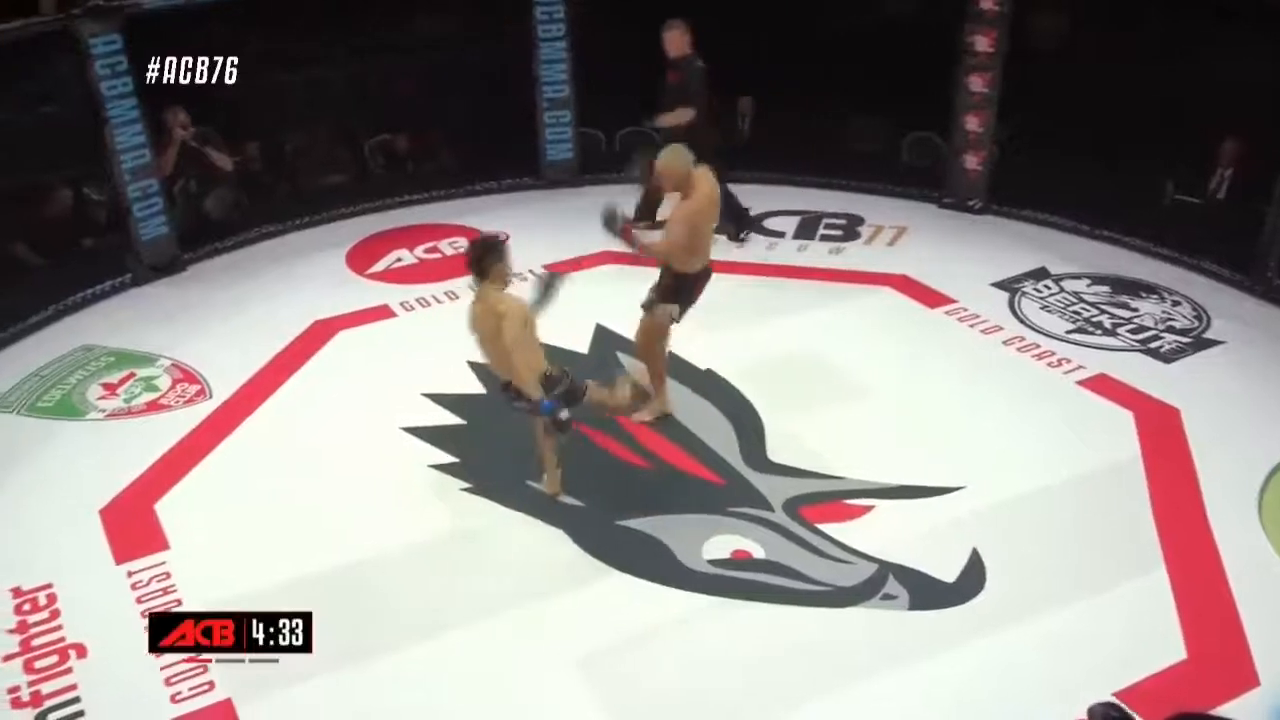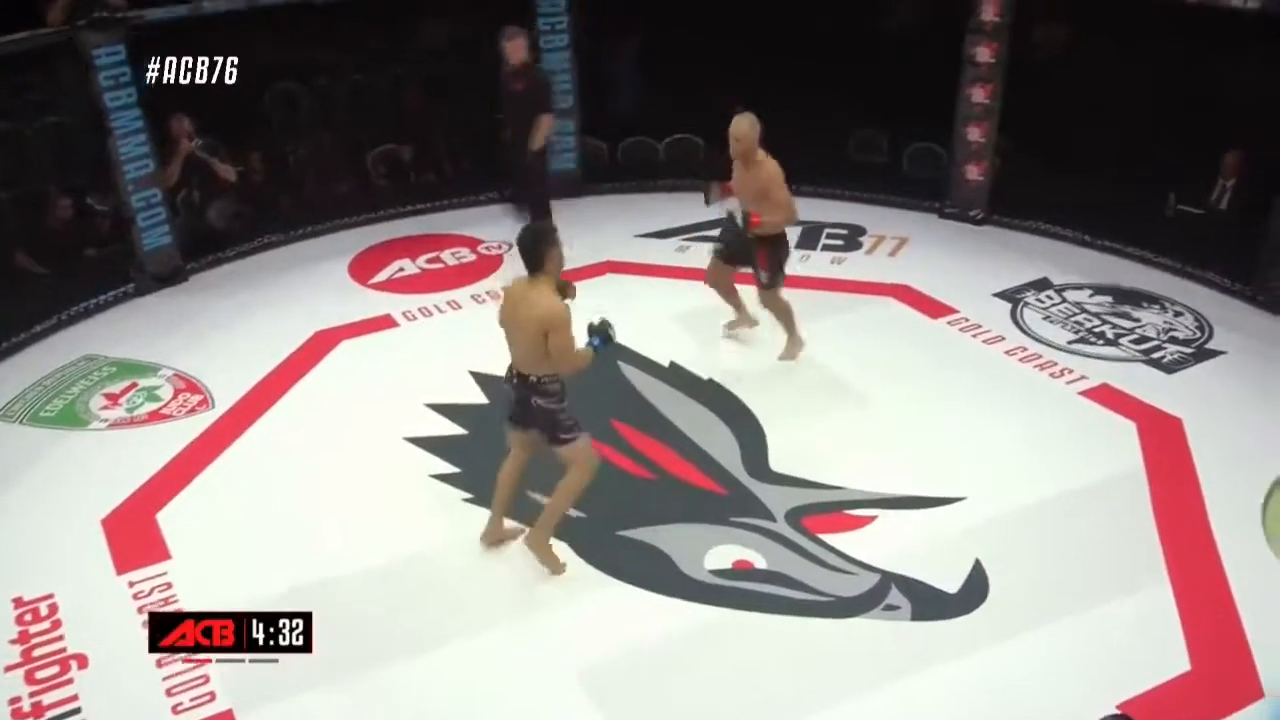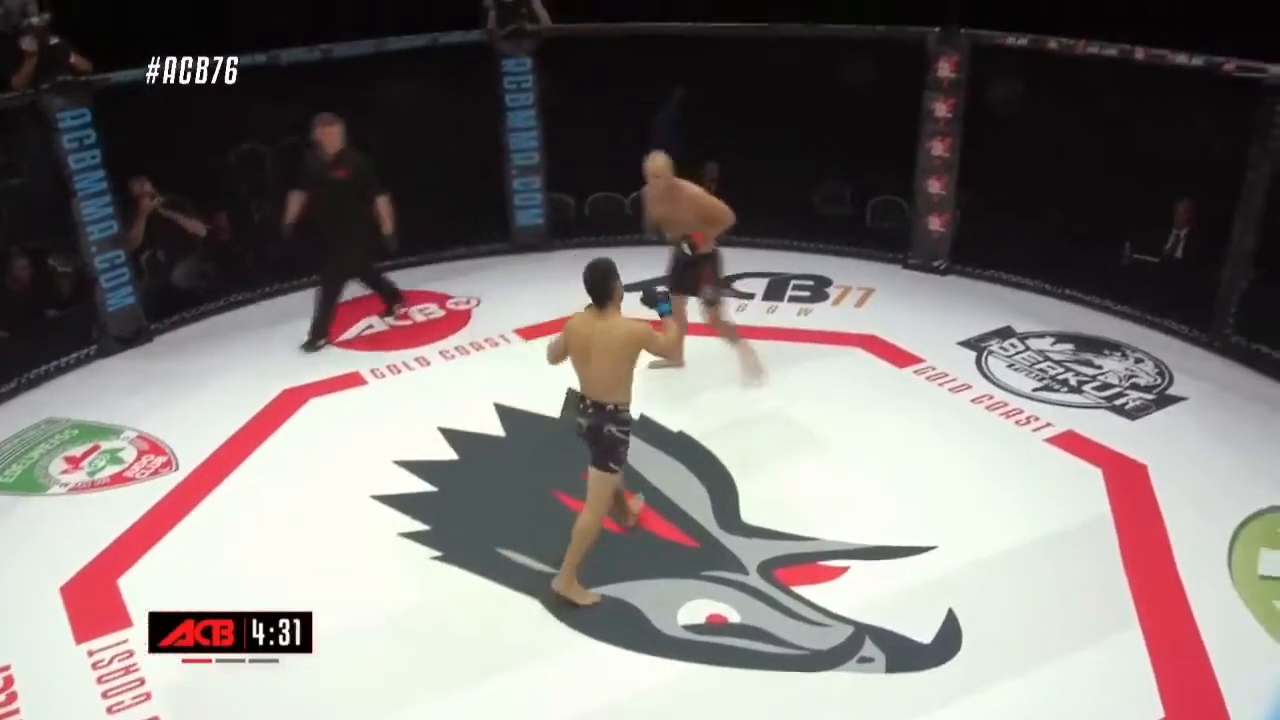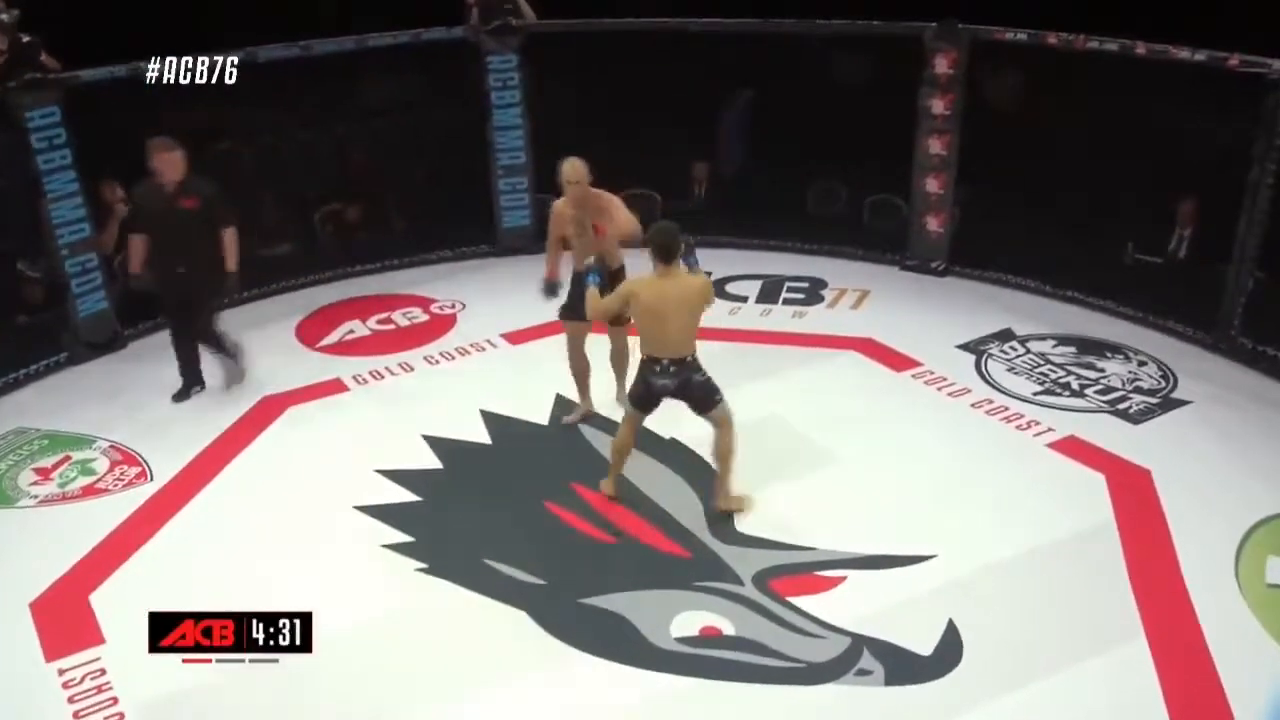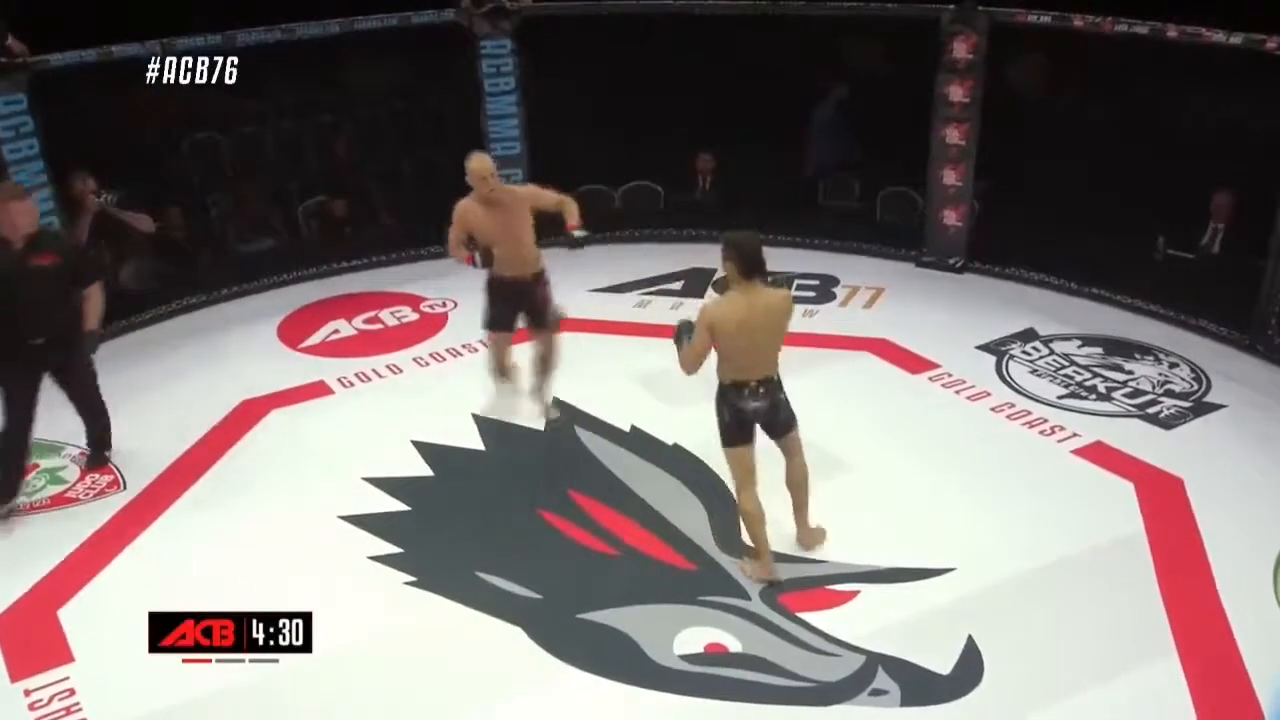
dt=0.7s
person 1, frame 1
left shoulder: (476, 310)
right shoulder: (510, 305)
right elbow: (516, 351)
left wrist: (539, 299)
right wrist: (543, 402)
left hip: (516, 390)
right hip: (543, 385)
left knee: (543, 425)
right knee: (590, 390)
left ankle: (552, 477)
right ankle: (617, 397)
person 1, frame 2
left shoulder: (513, 289)
right shoulder: (555, 310)
right elbow: (567, 366)
right wrist: (597, 344)
left hip: (516, 382)
right hip: (544, 393)
left knee: (518, 454)
right knee: (584, 464)
left ankle: (494, 528)
right ankle: (540, 532)
person 1, frame 3
left shoulder: (574, 324)
right shoulder: (634, 330)
left elbow: (553, 356)
right elbow: (672, 349)
right wrist: (665, 311)
left hip: (584, 412)
right hip: (612, 419)
left knee: (609, 471)
right knee: (597, 504)
left ankle: (625, 514)
right ankle: (567, 579)
person 1, frame 4
left shoulder: (634, 288)
right shoulder: (698, 282)
left elbow: (595, 312)
left wrist: (593, 280)
right wrist: (692, 262)
left hip: (651, 372)
right hip: (688, 371)
left knee: (629, 424)
right knee: (724, 424)
left ankle: (611, 483)
right ankle: (722, 495)
person 1, frame 5
left shoulder: (712, 311)
right shoulder: (783, 300)
left elbow: (690, 366)
left wrist: (683, 340)
right wrist: (763, 281)
left hip: (733, 400)
right hip: (770, 392)
left knee: (746, 484)
right knee: (794, 453)
left ankle: (764, 561)
right ankle: (805, 530)
person 2, frame 1
left shoulder: (689, 210)
right shoulder: (705, 178)
left elbow: (664, 251)
left wrist: (627, 233)
left hip: (682, 278)
right hip: (693, 269)
left knee: (644, 338)
right knee: (653, 331)
left ankle: (660, 401)
right ankle: (654, 380)
person 2, frame 2
left shoulder: (769, 172)
right shoulder: (738, 157)
left elbow: (790, 215)
left wrist: (754, 221)
right wrist: (724, 190)
left hip: (769, 239)
right hip: (743, 231)
left knee: (770, 299)
right knee: (714, 277)
left ankle: (794, 338)
right ankle: (743, 316)
person 2, frame 3
left shoulder: (693, 196)
right shoulder: (650, 193)
left elbow: (728, 218)
left wrist: (699, 238)
right wrist: (660, 229)
left hip: (703, 258)
right hip: (681, 255)
left knee: (713, 318)
right knee: (674, 307)
left ankle: (744, 350)
right ankle: (676, 356)
person 2, frame 4
left shoulder: (608, 203)
right shoulder: (558, 209)
left elbow: (635, 231)
right elbow: (554, 243)
left wrist: (601, 230)
right wrist: (551, 275)
left hip: (612, 277)
right hip: (581, 279)
left knee: (617, 339)
right knee: (573, 344)
left ankle: (621, 388)
right ankle: (585, 403)
person 2, frame 5
left shoulder: (523, 195)
right shoulder: (465, 210)
left elbow: (565, 202)
right elbow: (454, 247)
left wrist: (574, 227)
right wrist: (470, 256)
left hip: (534, 280)
right hip: (501, 285)
left knee: (547, 344)
right knee: (499, 352)
left ankle: (540, 391)
right ankle: (505, 384)
person 3, frame 1
left shoulder: (693, 70)
right shoulder: (676, 66)
left elbow: (689, 112)
left wrist: (657, 121)
left hip: (693, 138)
right hip: (676, 135)
left ankle: (741, 225)
right ankle: (644, 219)
person 3, frame 2
left shoulder: (534, 76)
right shoulder: (508, 74)
left elbow: (547, 117)
left wrist: (533, 149)
right wrist: (507, 131)
left hip: (531, 145)
right hip: (515, 142)
left knee: (534, 191)
right knee: (517, 189)
person 3, frame 3
left shoulder: (357, 162)
right shoulder: (312, 162)
left elbow: (379, 197)
right elbow: (300, 192)
left wrist: (388, 231)
right wrist: (289, 221)
left hip: (352, 234)
right hip: (328, 233)
left knee: (330, 283)
right knee: (363, 272)
left ankle: (319, 334)
right ankle: (394, 298)
person 3, frame 4
left shoulder: (203, 190)
right shoulder: (144, 195)
left elbow: (227, 230)
right elbow: (138, 235)
left wrist: (231, 270)
right wrist: (135, 273)
left hip: (202, 273)
right hip: (168, 276)
left knee: (201, 328)
right knee: (180, 329)
left ankle: (230, 355)
right ankle: (192, 381)
person 3, frame 5
left shoulder: (59, 245)
left elbow: (92, 287)
left wrist: (90, 332)
left hip: (64, 342)
left knee: (87, 399)
left ankle: (99, 447)
